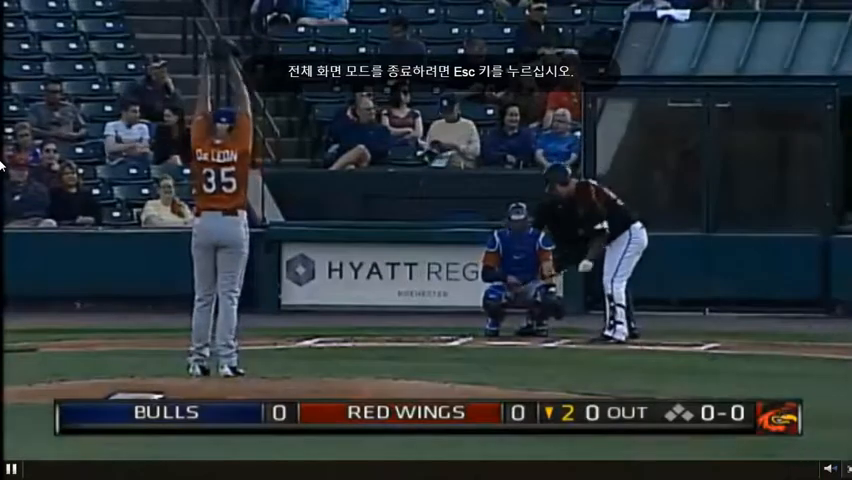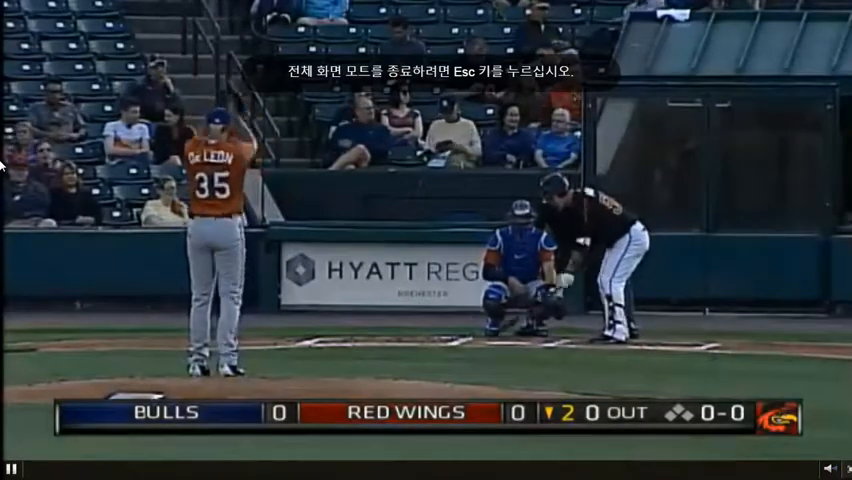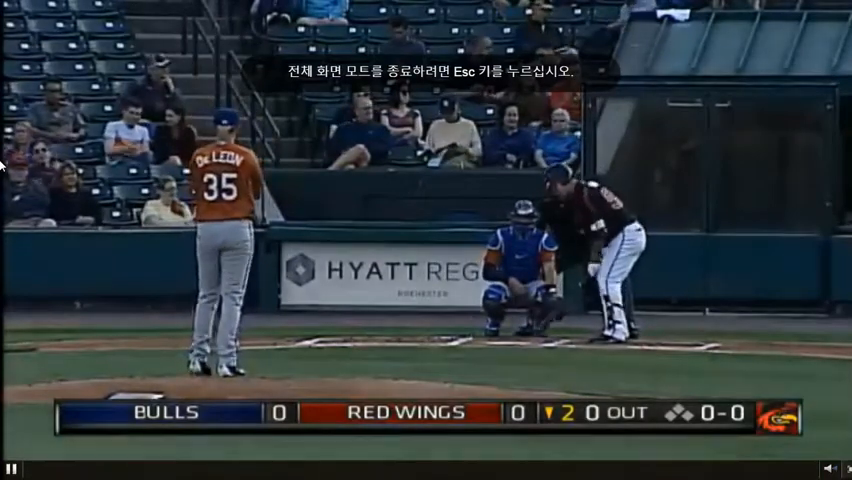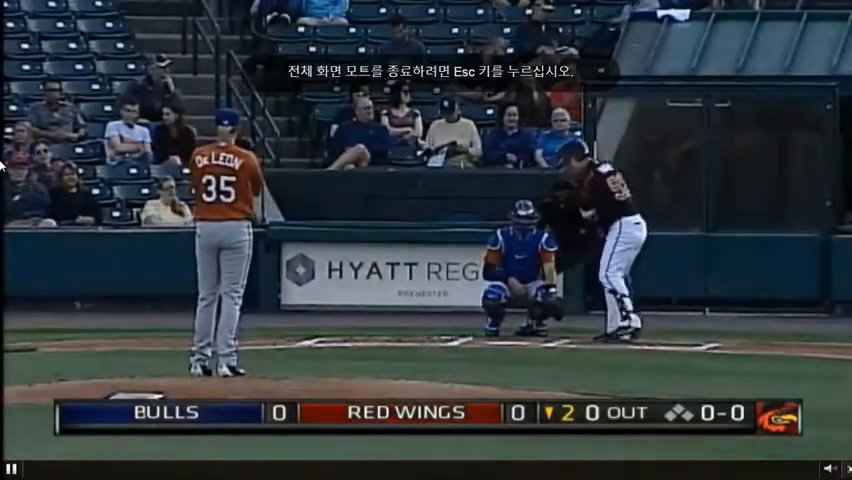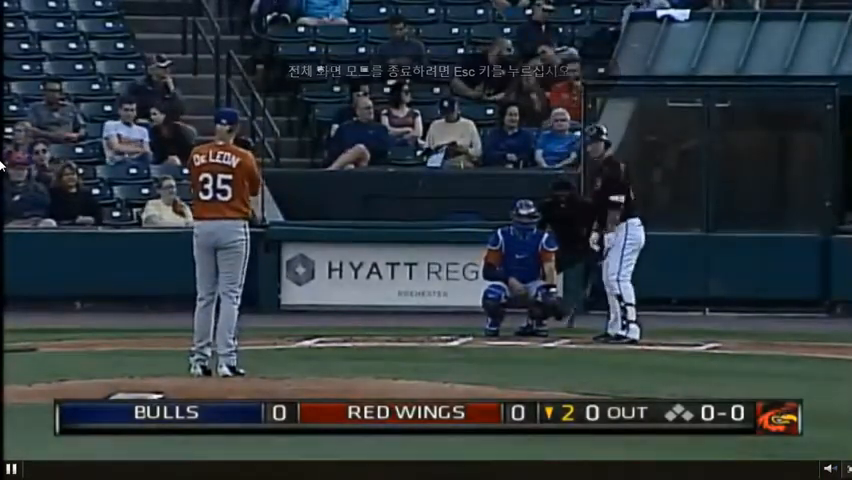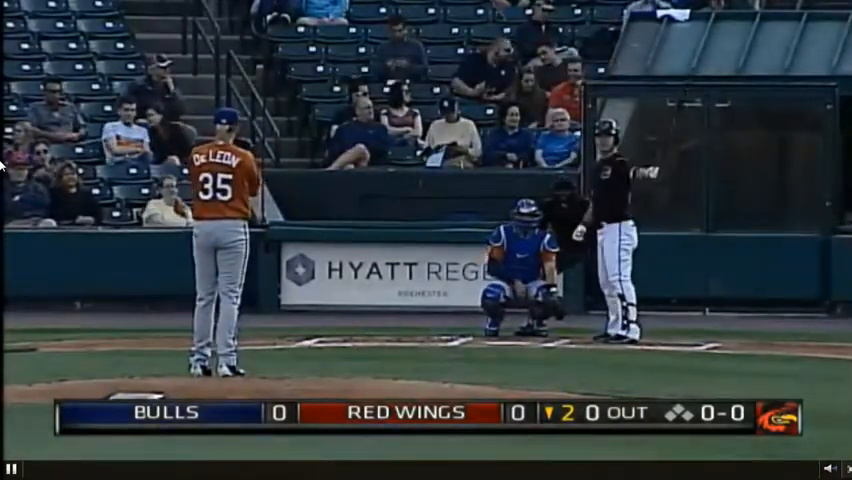
dt=0.5s
person 1, frame 1
left shoulder: (200, 146)
right shoulder: (241, 146)
left elbow: (202, 107)
right elbow: (244, 103)
left wrist: (207, 65)
right wrist: (230, 63)
left hip: (204, 225)
right hip: (233, 225)
left knee: (203, 296)
right knee: (229, 296)
left ankle: (198, 359)
right ankle: (226, 360)
person 1, frame 2
left shoulder: (191, 150)
right shoulder: (236, 151)
right elbow: (253, 145)
left wrist: (211, 133)
left hip: (198, 227)
right hip: (228, 228)
left knee: (200, 297)
right knee: (231, 296)
left ankle: (197, 360)
right ankle: (227, 360)
person 1, frame 3
left shoulder: (199, 156)
right shoulder: (246, 157)
left elbow: (196, 189)
right elbow: (257, 193)
left hip: (206, 229)
right hip: (237, 229)
left knee: (207, 295)
right knee: (232, 297)
left ankle: (198, 355)
right ankle: (226, 361)
person 1, frame 4
left shoulder: (198, 156)
right shoulder: (246, 158)
right elbow: (257, 190)
left hip: (205, 228)
right hip: (236, 229)
left knee: (206, 296)
right knee: (231, 296)
left ankle: (199, 359)
right ankle: (226, 360)
person 1, frame 5
left shoulder: (196, 155)
right shoulder: (244, 158)
right elbow: (255, 190)
left hip: (203, 227)
right hip: (232, 228)
left knee: (205, 295)
right knee: (229, 295)
left ankle: (199, 359)
right ankle: (226, 360)
person 1, frame 6
left shoulder: (196, 155)
right shoulder: (244, 158)
right elbow: (254, 190)
left hip: (202, 227)
right hip: (232, 228)
left knee: (204, 295)
right knee: (229, 295)
left ankle: (199, 359)
right ankle: (226, 360)
person 2, frame 1
left shoulder: (588, 192)
right shoulder: (576, 194)
left elbow: (602, 229)
left wrist: (590, 258)
left hip: (630, 234)
right hip: (619, 236)
left knee: (613, 281)
right knee: (612, 281)
left ankle: (616, 332)
right ankle: (625, 327)
person 2, frame 2
left shoulder: (583, 204)
right shoulder: (579, 198)
left elbow: (582, 245)
left wrist: (569, 271)
left hip: (631, 237)
right hip: (622, 237)
left knee: (611, 281)
right knee: (604, 281)
left ankle: (616, 332)
right ankle: (624, 327)
person 2, frame 3
left shoulder: (583, 194)
right shoulder: (581, 191)
left elbow: (599, 230)
left wrist: (594, 259)
left hip: (627, 235)
right hip: (625, 235)
left knee: (608, 280)
right knee: (606, 280)
left ankle: (616, 331)
right ankle: (618, 328)
person 2, frame 4
left shoulder: (589, 178)
right shoulder: (607, 168)
left elbow: (588, 214)
left wrist: (597, 216)
left hip: (623, 227)
right hip: (636, 225)
left knee: (608, 274)
right knee: (612, 276)
left ankle: (628, 321)
right ankle: (614, 328)
person 2, frame 5
left shoulder: (612, 167)
right shoulder: (603, 168)
left elbow: (617, 204)
left wrist: (608, 231)
right wrist: (596, 230)
left hip: (625, 229)
right hip: (616, 231)
left knee: (618, 278)
right knee: (609, 279)
left ankle: (630, 330)
right ankle: (616, 329)
person 2, frame 6
left shoulder: (618, 163)
right shoulder: (598, 166)
left elbow: (633, 172)
left wrist: (646, 172)
right wrist: (584, 224)
left hip: (619, 228)
right hip: (604, 229)
left knee: (620, 278)
right knee: (607, 281)
left ankle: (630, 329)
right ankle: (615, 328)
person 3, frame 1
left shoulder: (539, 238)
right shoulder: (498, 238)
left elbow: (548, 266)
right elbow: (486, 273)
left wrist: (551, 289)
right wrist: (507, 278)
left hip: (531, 285)
right hip: (506, 286)
left knee: (548, 298)
right knee: (491, 297)
left ankle: (536, 322)
right ankle: (494, 323)
person 3, frame 2
left shoulder: (542, 238)
right shoulder: (500, 236)
left elbow: (548, 266)
right elbow: (487, 271)
left wrist: (551, 290)
right wrist: (509, 279)
left hip: (532, 285)
right hip: (507, 284)
left knee: (550, 300)
right knee: (491, 298)
left ankle: (535, 322)
right ankle: (494, 323)
person 3, frame 3
left shoulder: (543, 239)
right shoulder: (500, 237)
left elbow: (549, 267)
right elbow: (487, 271)
left wrist: (551, 290)
right wrist: (509, 280)
left hip: (532, 286)
right hip: (507, 285)
left knee: (551, 300)
right knee: (491, 298)
left ankle: (535, 323)
right ankle: (494, 323)
person 3, frame 4
left shoulder: (543, 238)
right shoulder: (500, 237)
left elbow: (549, 267)
right elbow: (487, 271)
left wrist: (552, 290)
right wrist: (509, 280)
left hip: (532, 285)
right hip: (507, 284)
left knee: (550, 300)
right knee: (491, 297)
left ankle: (535, 323)
right ankle: (493, 323)
person 3, frame 5
left shoulder: (543, 238)
right shoulder: (501, 236)
left elbow: (549, 267)
right elbow: (488, 271)
left wrist: (552, 291)
right wrist: (509, 280)
left hip: (532, 285)
right hip: (508, 285)
left knee: (549, 299)
right knee: (491, 296)
left ankle: (535, 324)
right ankle: (494, 324)
person 3, frame 6
left shoulder: (544, 239)
right shoulder: (503, 234)
left elbow: (550, 267)
right elbow: (493, 267)
left wrist: (553, 291)
right wrist: (514, 282)
left hip: (532, 285)
right hip: (508, 284)
left knee: (550, 299)
right knee: (490, 296)
left ankle: (535, 323)
right ankle: (494, 323)
